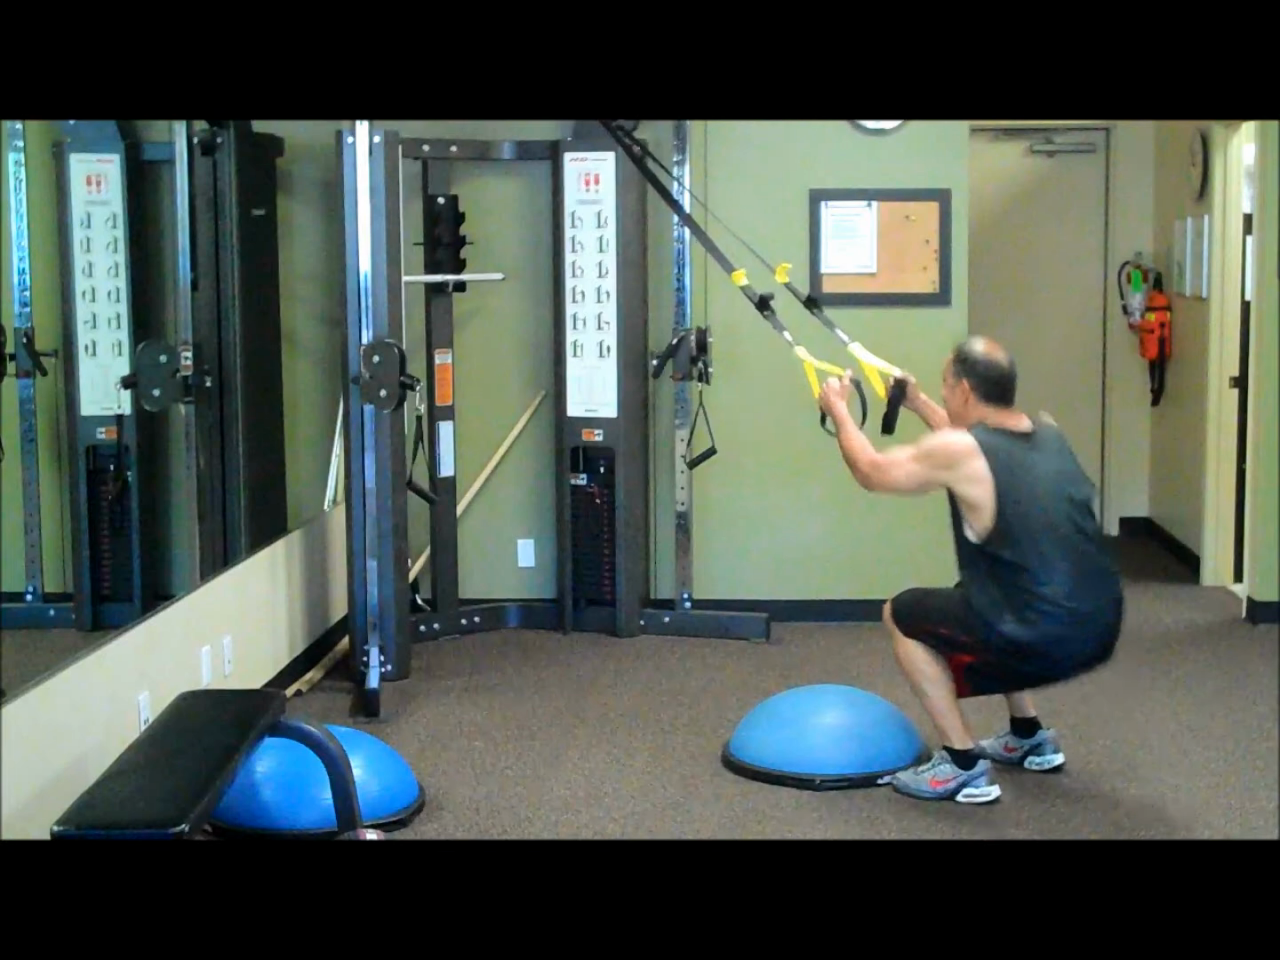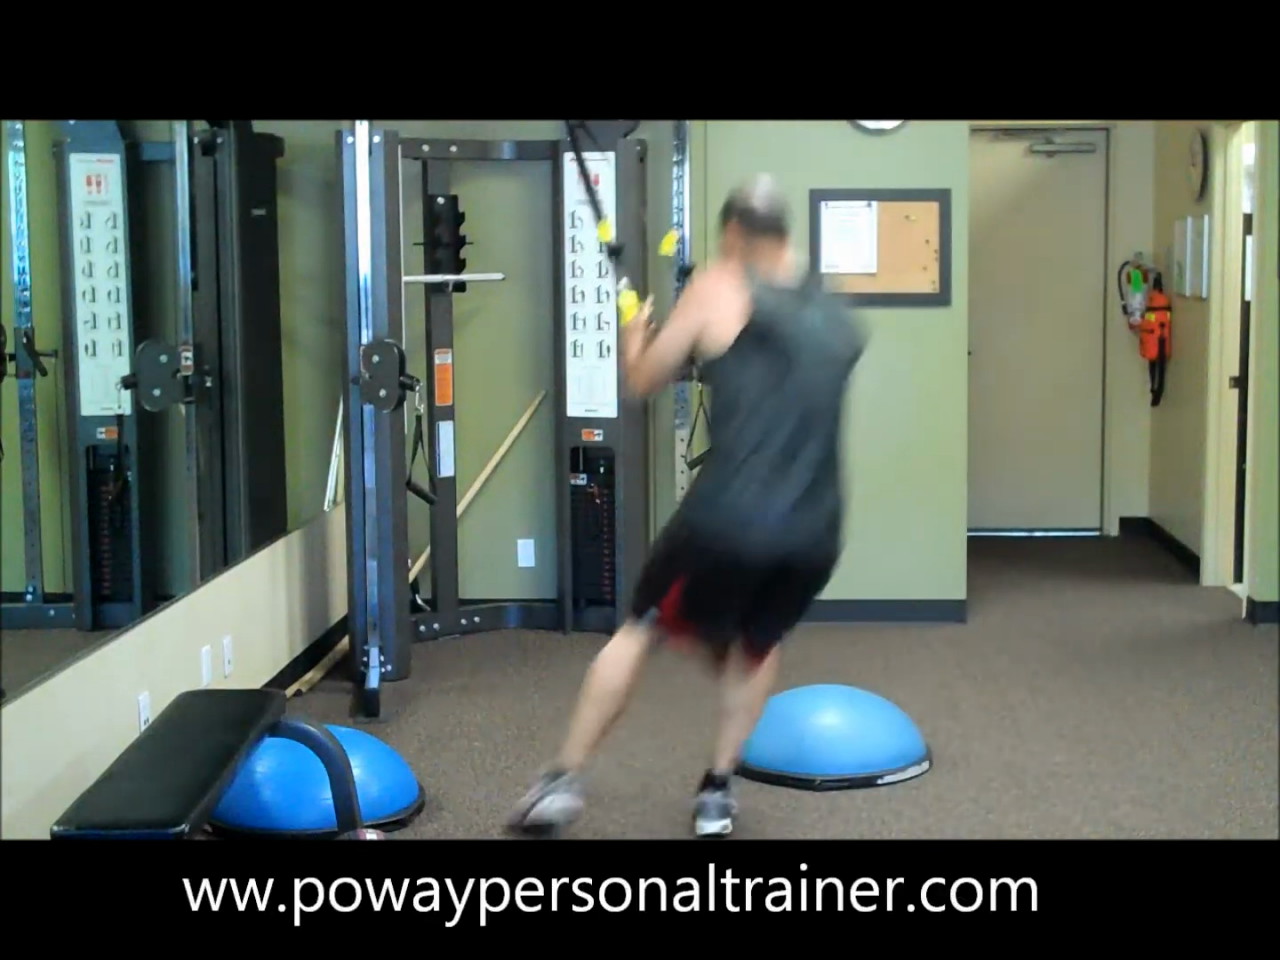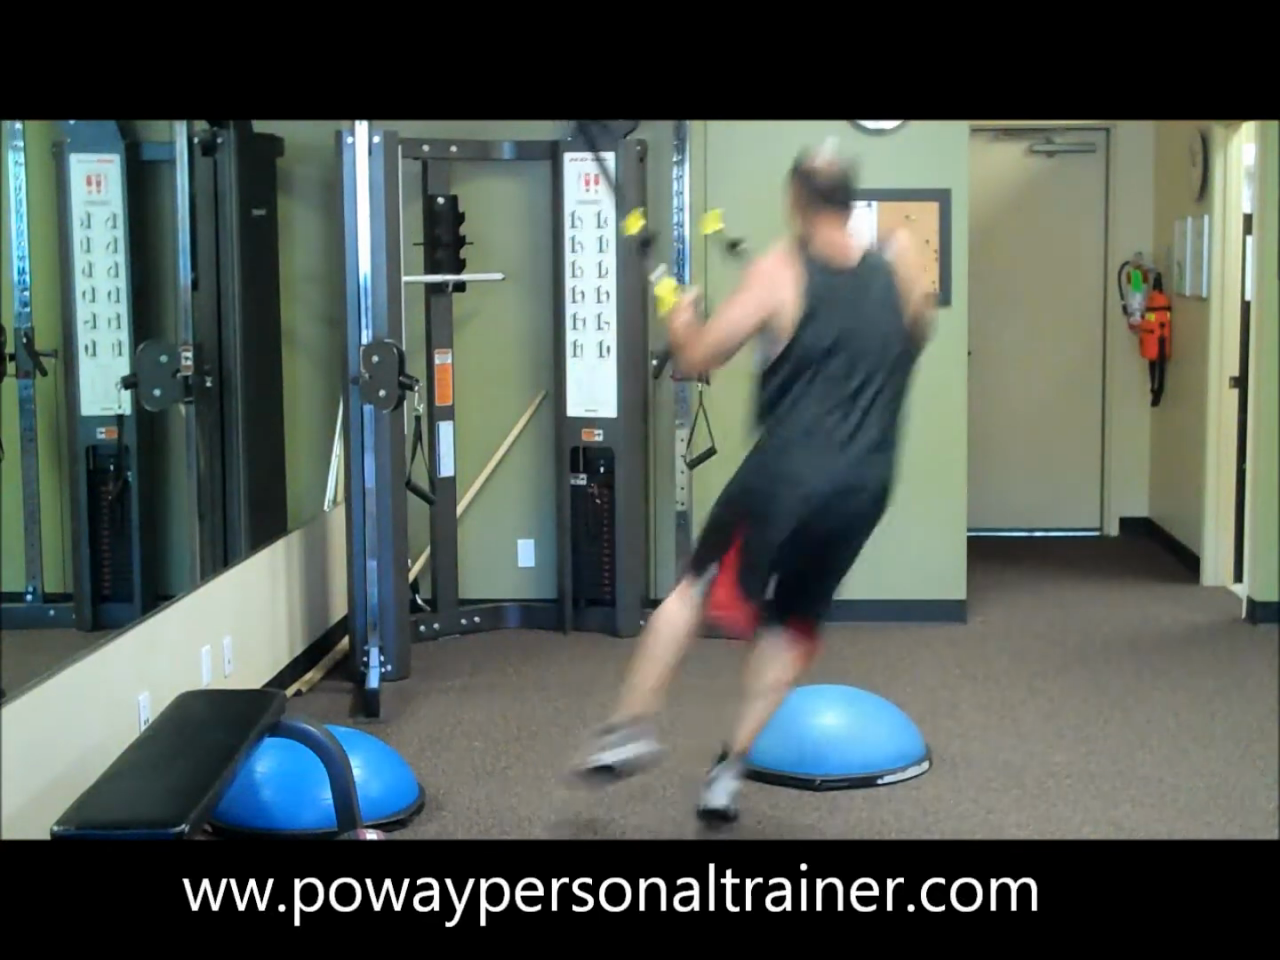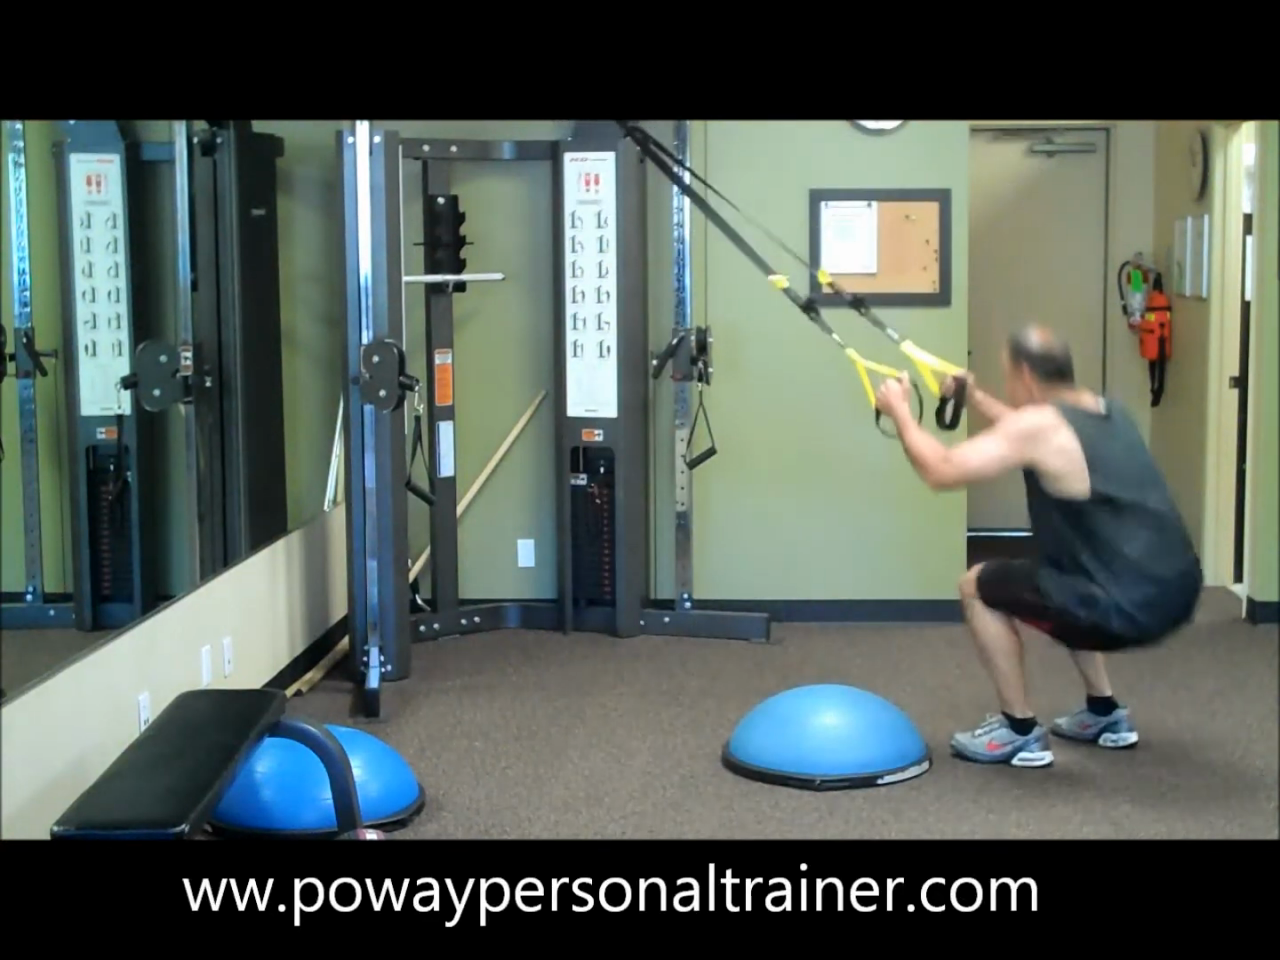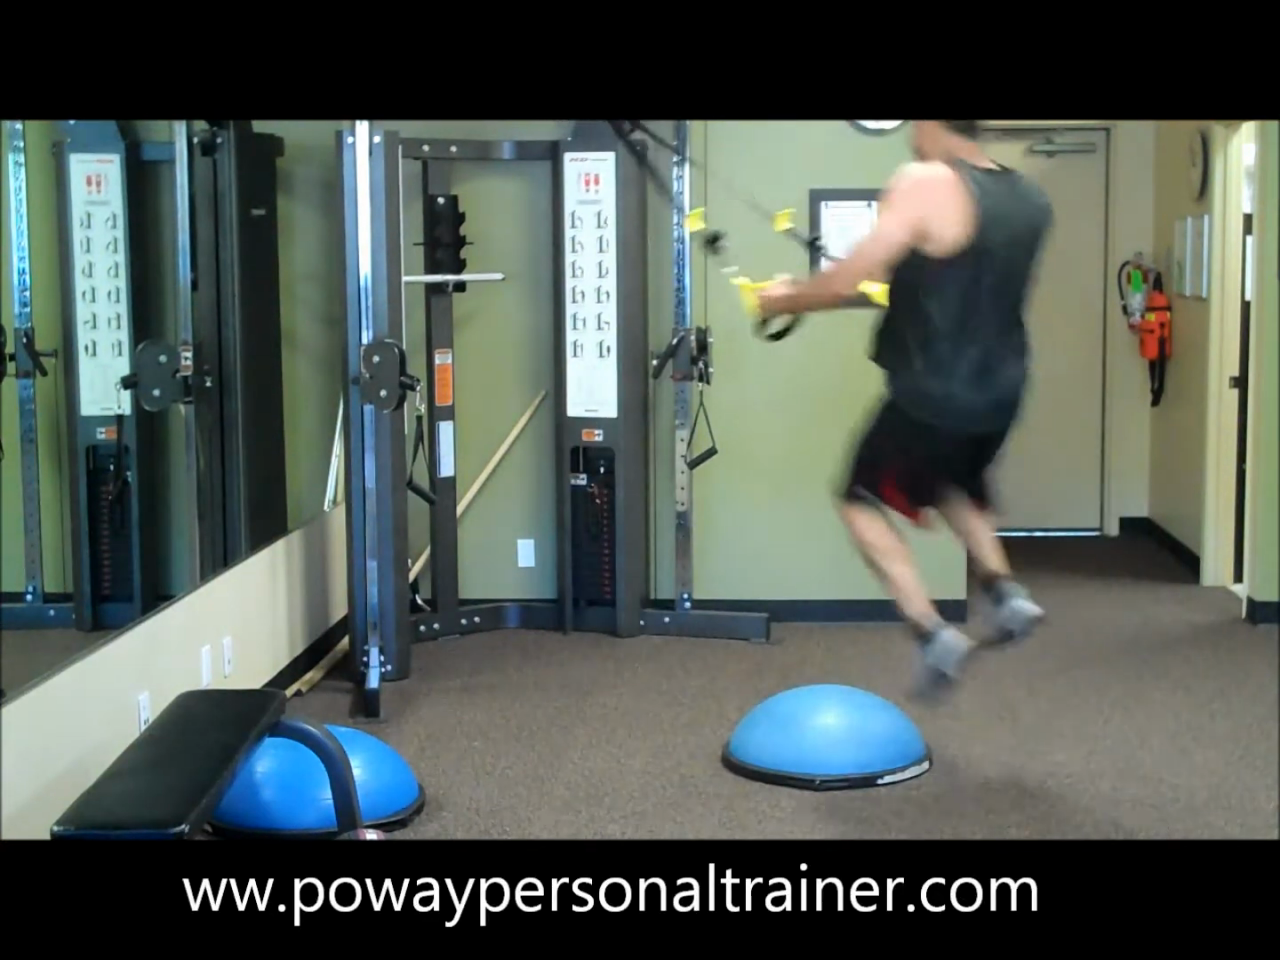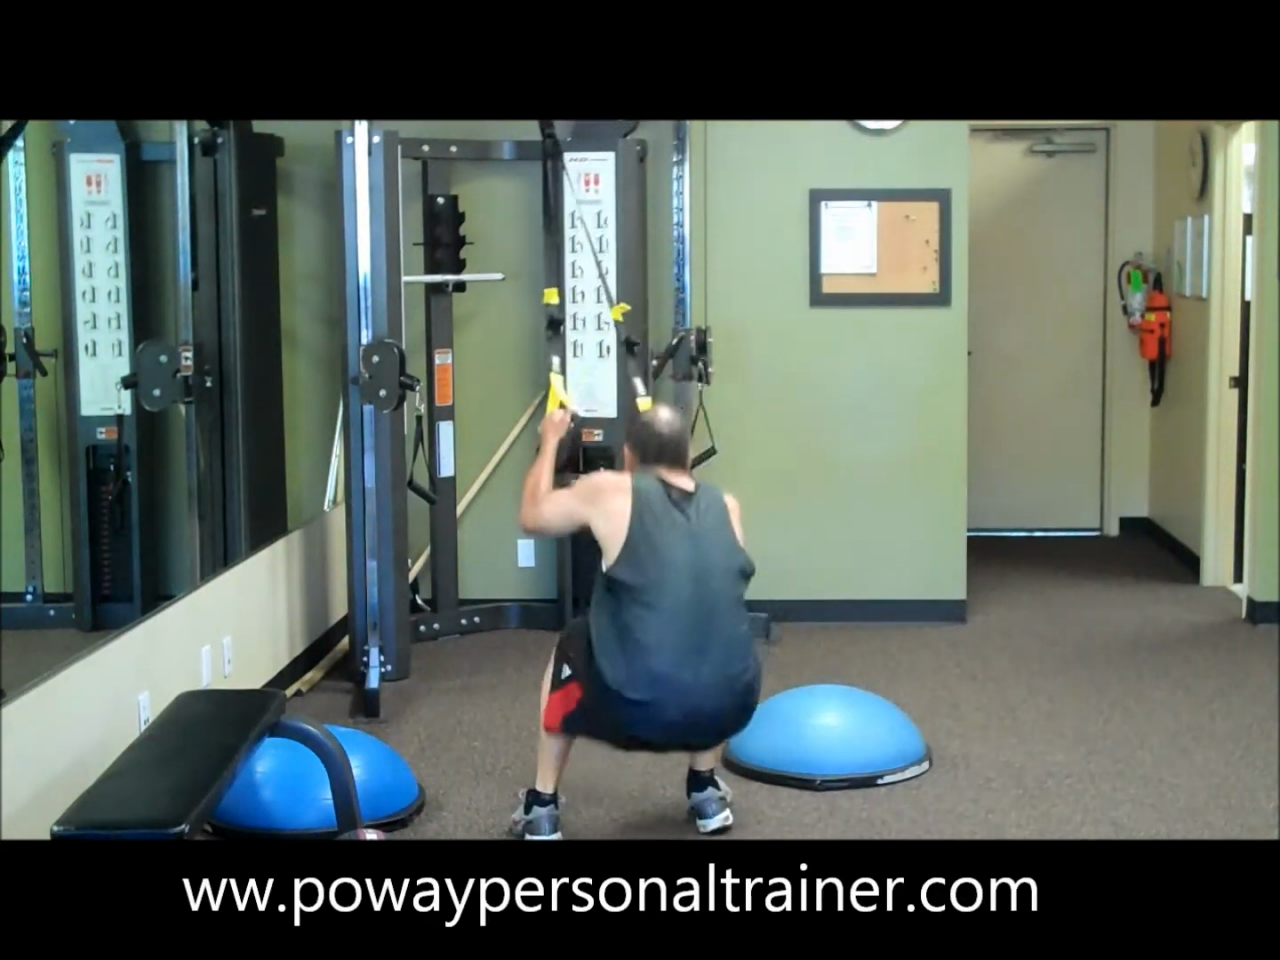
dt=0.7s
person 1, frame 1
left shoulder: (959, 454)
right shoulder: (1050, 434)
left elbow: (872, 472)
left wrist: (837, 409)
right wrist: (915, 400)
left hip: (1047, 641)
right hip: (1101, 626)
left knee: (904, 616)
right knee: (980, 601)
left ankle: (963, 766)
right ankle: (1030, 736)
person 1, frame 2
left shoulder: (717, 290)
right shoulder: (837, 315)
left elbow: (641, 380)
left wrist: (634, 334)
left hip: (731, 521)
right hip: (814, 534)
left knee: (637, 632)
right knee: (756, 648)
left ankle: (561, 785)
right ankle: (717, 791)
person 1, frame 3
left shoulder: (779, 271)
right shoulder: (903, 266)
left elbow: (696, 359)
left wrist: (681, 324)
left hip: (789, 481)
right hip: (862, 492)
left knee: (696, 592)
right knee: (792, 627)
left ankle: (631, 729)
right ankle: (730, 767)
person 1, frame 4
left shoulder: (1039, 430)
right shoulder: (1108, 413)
left elbow: (941, 471)
left wrist: (898, 408)
right wrist: (973, 394)
left hip: (1133, 604)
right hip: (1176, 589)
left knee: (980, 589)
right knee: (1043, 579)
left ankle: (1019, 732)
right ankle: (1106, 716)
person 1, frame 5
left shoulder: (923, 185)
right shoulder: (1025, 198)
left elbow: (844, 281)
left wrist: (780, 300)
left hip: (935, 399)
right hip: (997, 395)
left knee: (860, 504)
right knee: (954, 483)
left ankle: (932, 632)
right ankle: (1003, 589)
person 1, frame 6
left shoulder: (610, 492)
right shoulder: (726, 506)
left elbow: (532, 516)
left wrist: (549, 443)
left hip: (640, 706)
right hip: (730, 707)
left knee: (572, 649)
left ankle: (541, 808)
right ankle: (707, 790)
